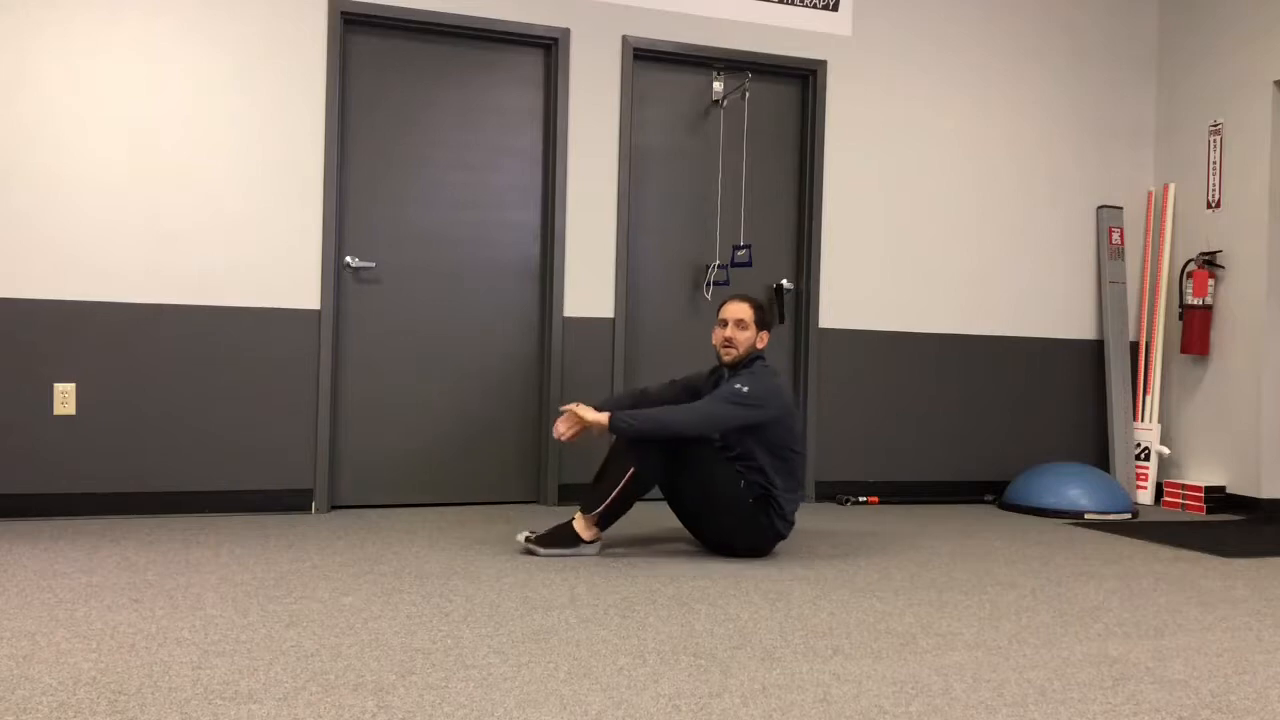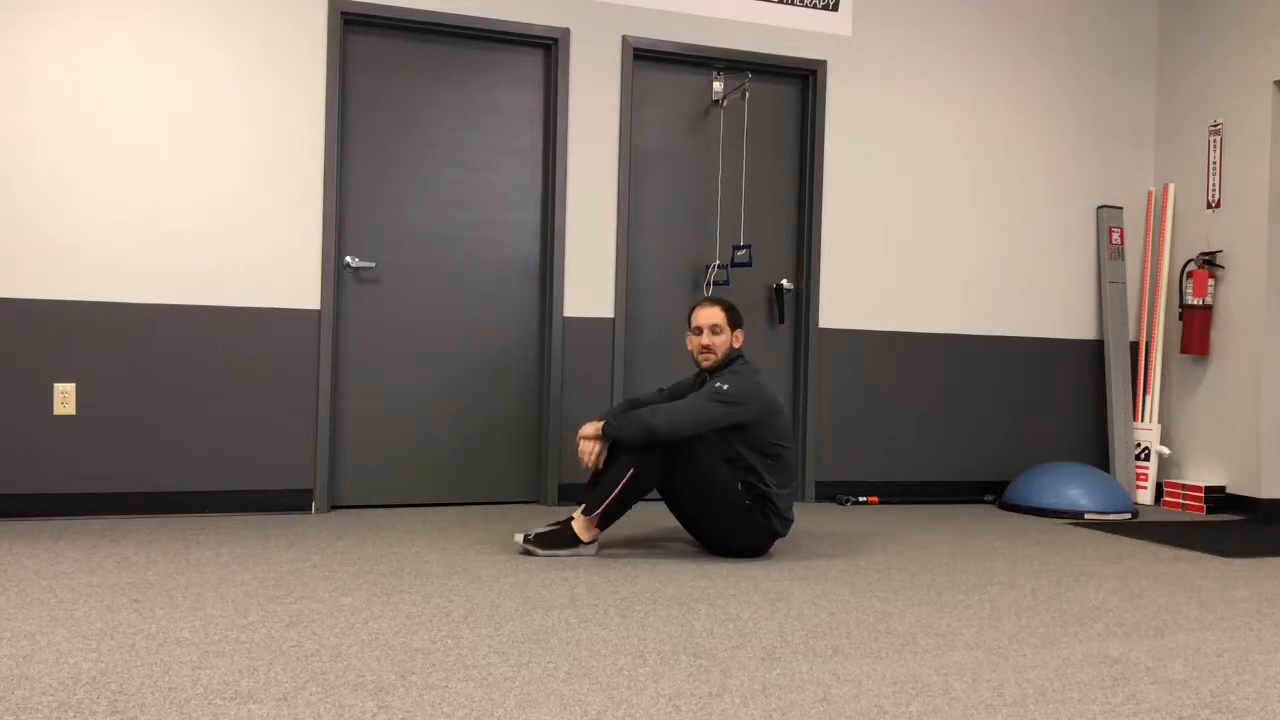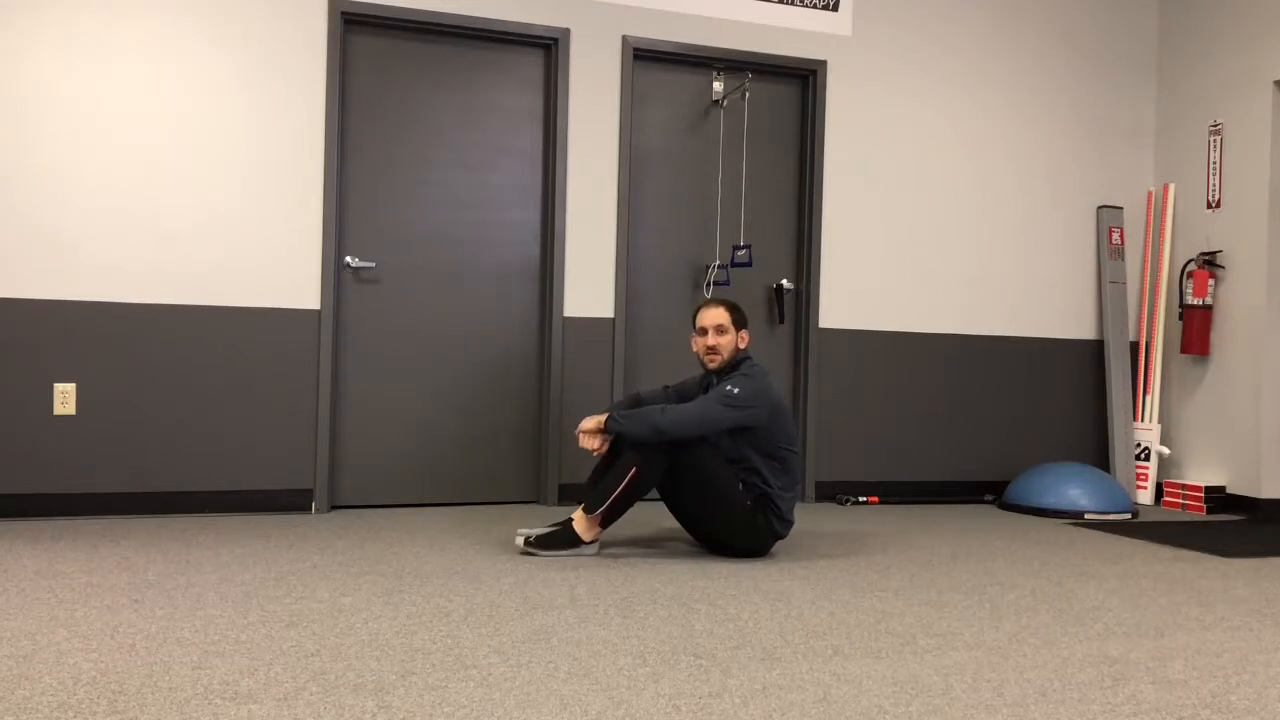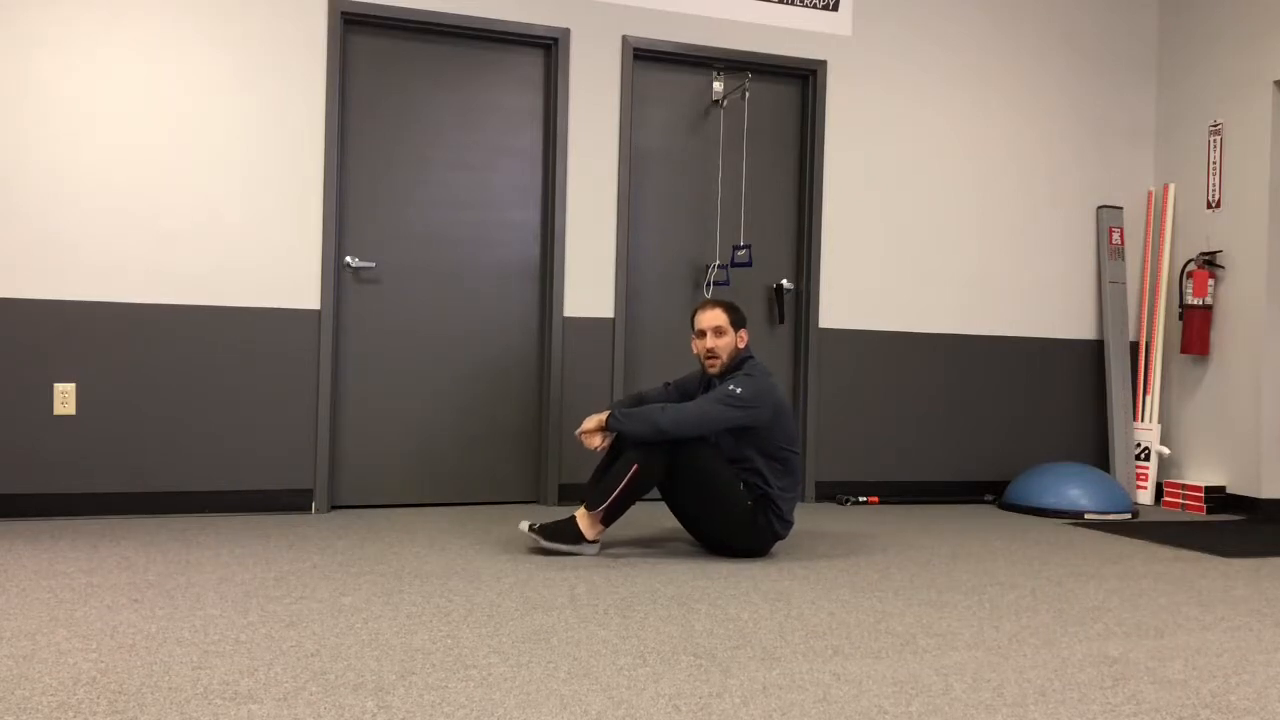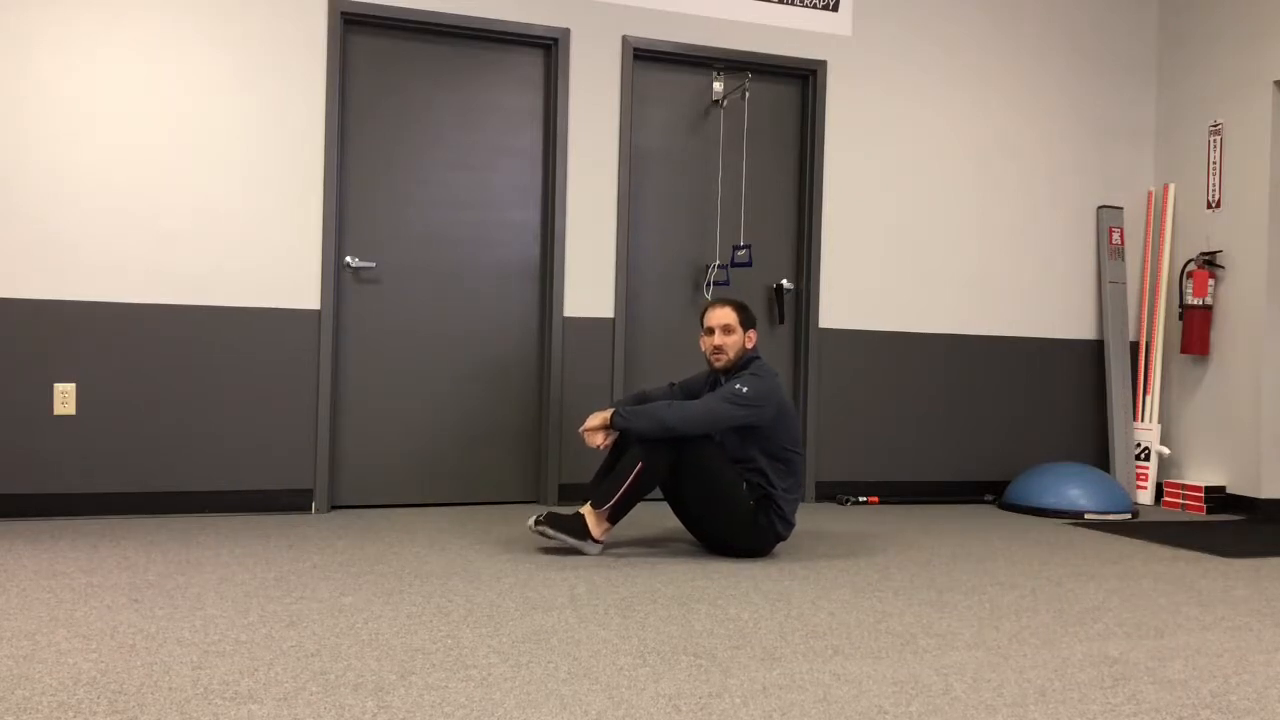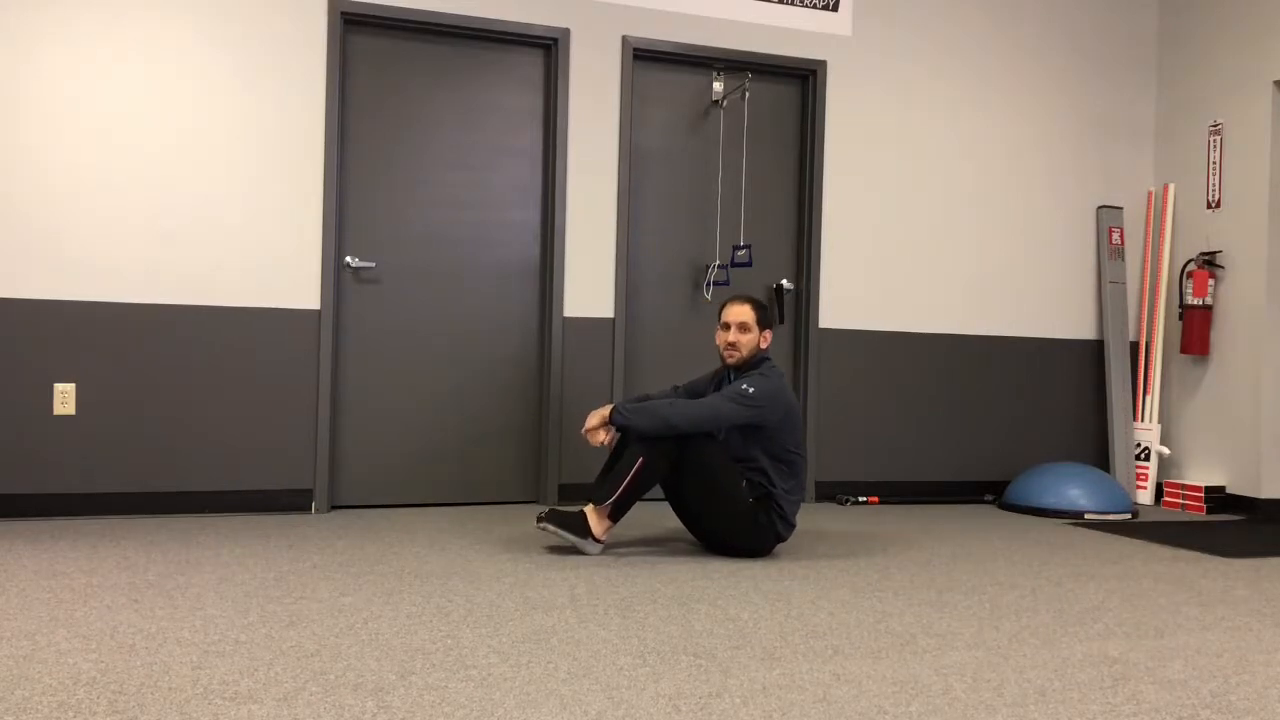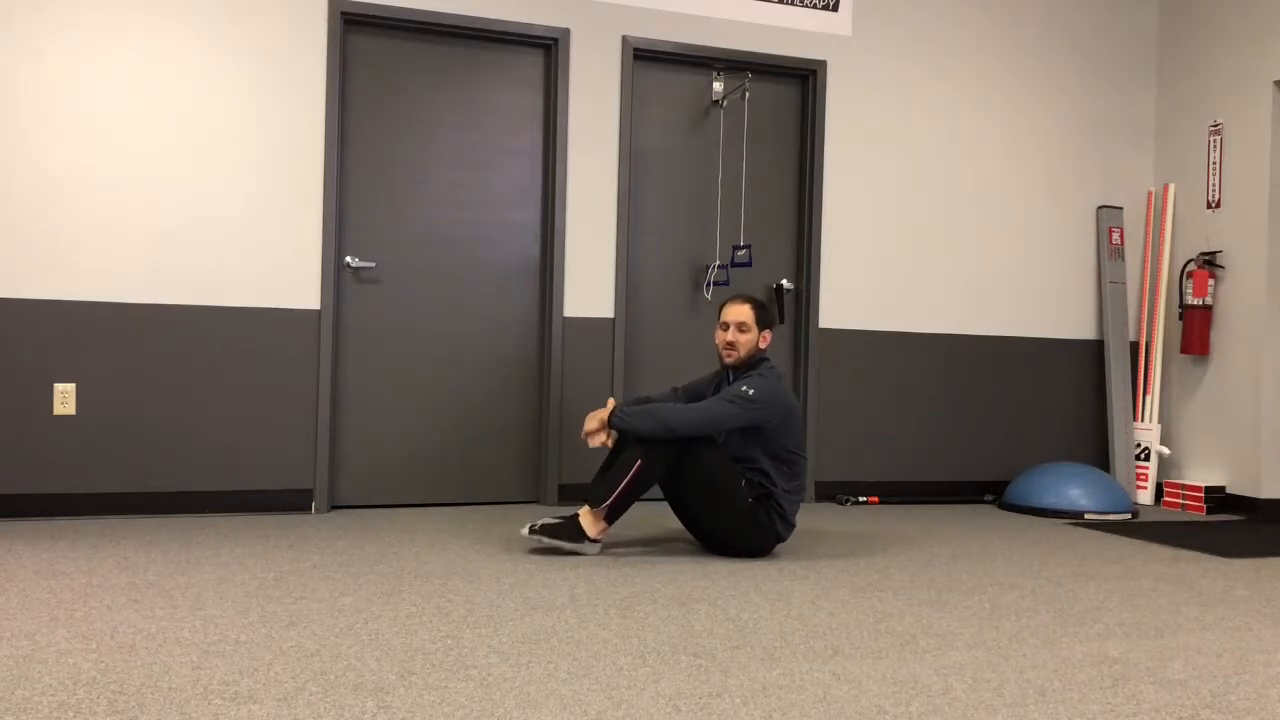
dt=0.5s
person 1, frame 1
left shoulder: (762, 388)
right shoulder: (718, 379)
left elbow: (689, 420)
right elbow: (652, 397)
left wrist: (607, 420)
right wrist: (594, 413)
left hip: (757, 523)
right hip: (723, 513)
left knee: (663, 434)
right knee: (651, 426)
left ankle: (586, 530)
right ankle: (590, 519)
person 1, frame 2
left shoulder: (741, 386)
right shoulder: (705, 382)
left elbow: (667, 420)
right elbow: (638, 406)
left wrist: (603, 428)
right wrist: (601, 434)
left hip: (754, 524)
right hip: (722, 513)
left knee: (659, 435)
right knee: (638, 427)
left ankle: (584, 531)
right ankle: (584, 519)
person 1, frame 3
left shoulder: (751, 388)
right shoulder: (711, 382)
left elbow: (676, 421)
right elbow: (643, 400)
left wrist: (605, 421)
right wrist: (606, 425)
left hip: (755, 523)
right hip: (725, 515)
left knee: (663, 434)
right knee: (642, 430)
left ankle: (585, 529)
right ankle: (582, 519)
person 1, frame 4
left shoulder: (752, 388)
right shoulder: (711, 378)
left elbow: (677, 420)
right elbow: (648, 399)
left wrist: (608, 419)
right wrist: (607, 425)
left hip: (756, 523)
right hip: (725, 513)
left knee: (663, 433)
right knee: (641, 430)
left ankle: (586, 527)
right ankle: (588, 516)
person 1, frame 5
left shoulder: (758, 387)
right shoulder: (718, 377)
left elbow: (682, 417)
right elbow: (653, 398)
left wrist: (612, 417)
right wrist: (610, 419)
left hip: (757, 524)
right hip: (728, 509)
left knee: (667, 431)
right knee: (641, 428)
left ankle: (593, 525)
right ankle: (590, 516)
person 1, frame 6
left shoulder: (765, 388)
right shoulder: (726, 376)
left elbow: (687, 415)
right elbow: (666, 399)
left wrist: (612, 413)
right wrist: (612, 419)
left hip: (758, 523)
right hip: (729, 510)
left knee: (669, 429)
right knee: (650, 425)
left ankle: (595, 524)
right ankle: (595, 515)
person 1, frame 7
left shoulder: (765, 390)
right shoulder: (726, 378)
left elbow: (686, 419)
right elbow: (667, 400)
left wrist: (611, 416)
right wrist: (610, 418)
left hip: (758, 524)
right hip: (728, 511)
left knee: (667, 432)
right knee: (649, 426)
left ankle: (590, 526)
right ankle: (588, 519)
